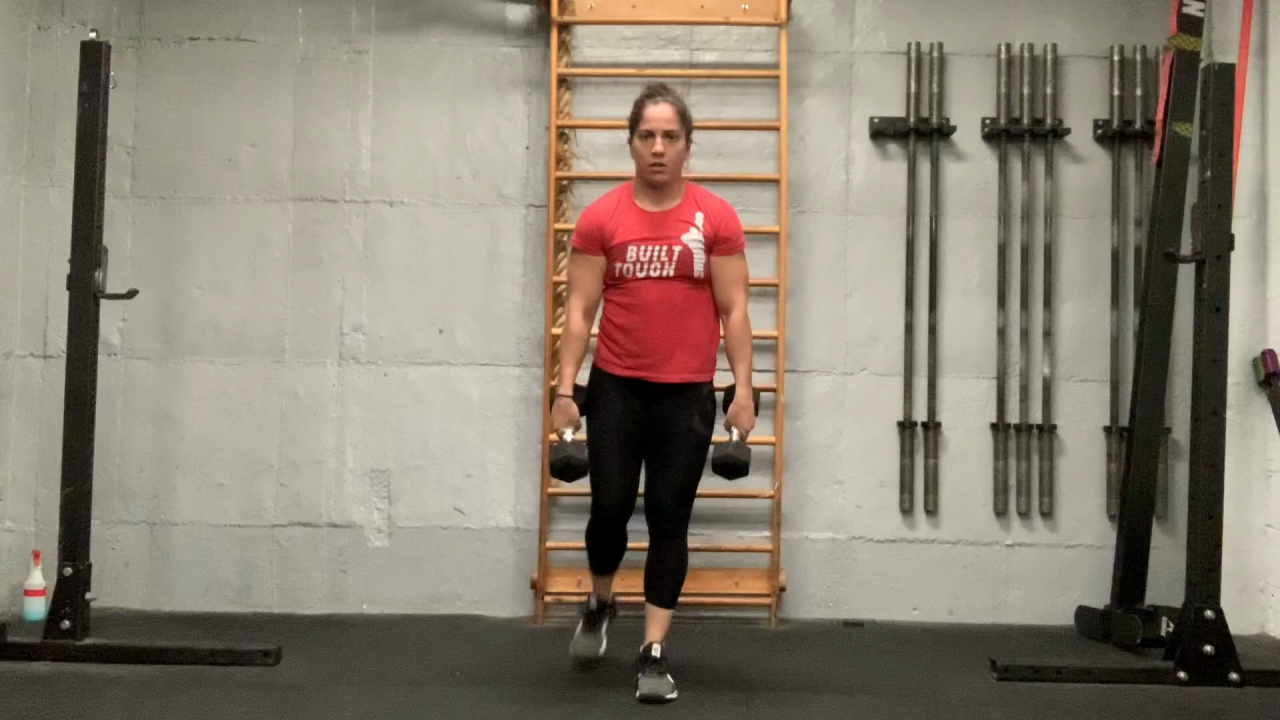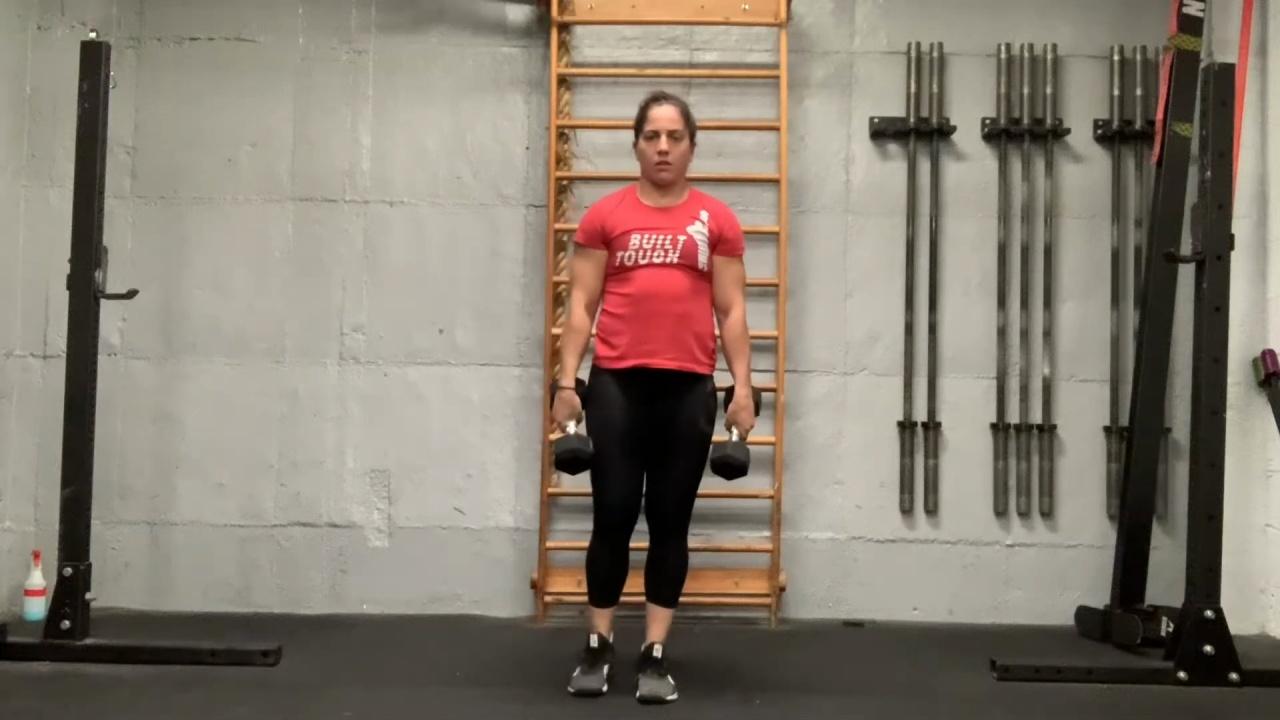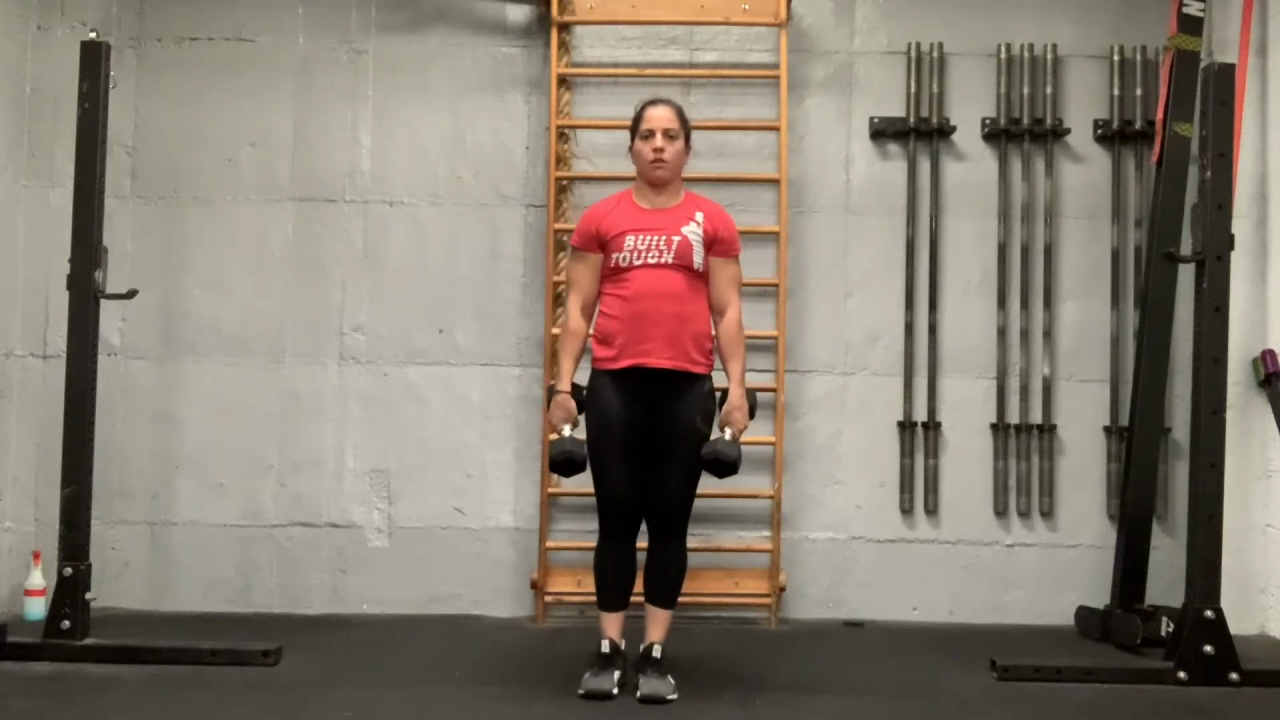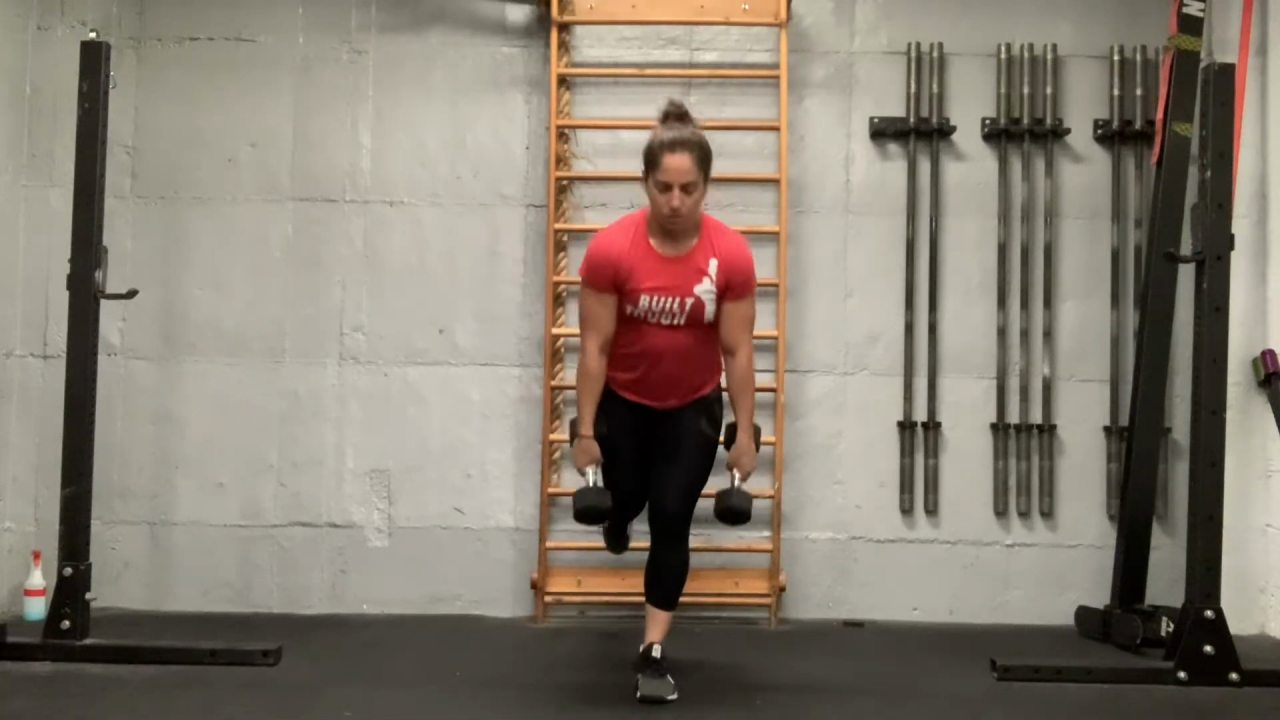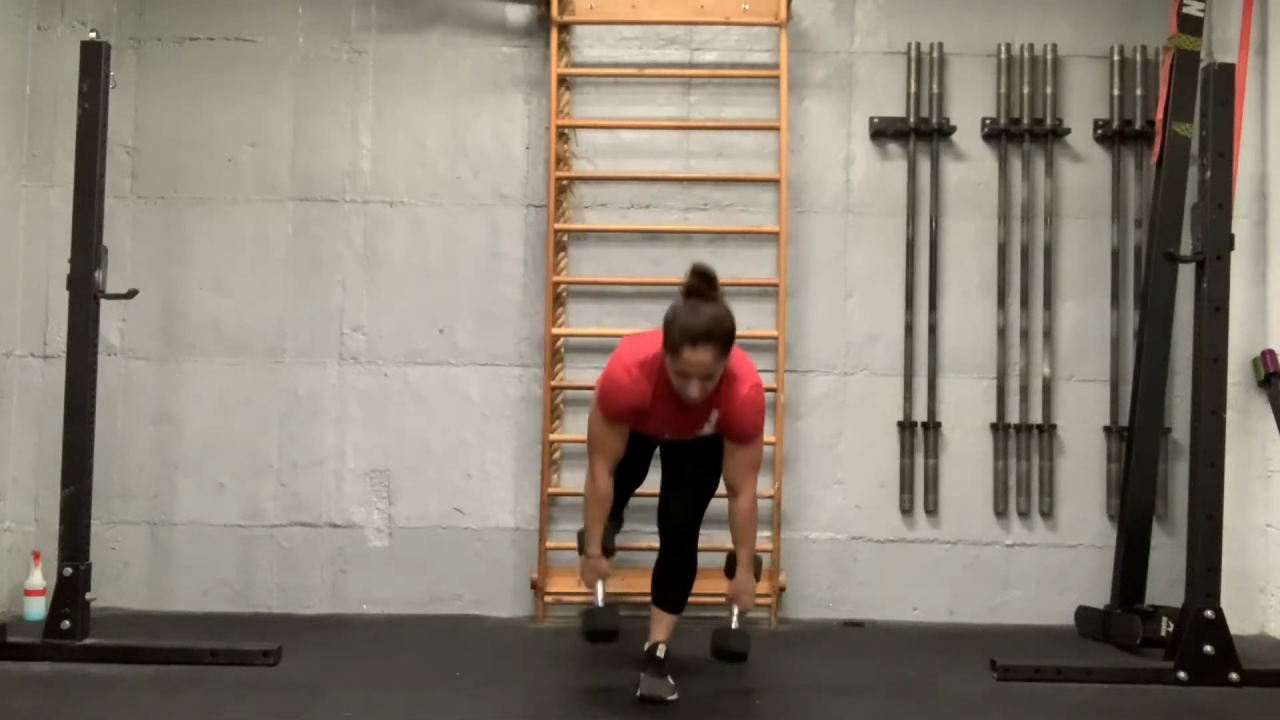
dt=1s
person 1, frame 1
left shoulder: (717, 218)
right shoulder: (600, 217)
left elbow: (735, 312)
right elbow: (580, 310)
left wrist: (743, 392)
right wrist: (565, 390)
left hip: (687, 393)
right hip: (615, 387)
left knee: (668, 520)
right knee: (610, 508)
left ankle: (653, 653)
right ankle: (598, 602)
person 1, frame 2
left shoulder: (717, 220)
right shoulder: (604, 216)
left elbow: (732, 312)
right elbow: (581, 306)
left wrist: (742, 389)
right wrist: (566, 383)
left hip: (689, 388)
right hip: (616, 383)
left knee: (669, 522)
right knee: (613, 517)
left ankle: (655, 654)
right ankle: (598, 646)
person 1, frame 3
left shoulder: (713, 221)
right shoulder: (600, 218)
left elbow: (727, 313)
right elbow: (578, 309)
left wrist: (737, 389)
right wrist: (562, 386)
left hip: (686, 388)
right hip: (615, 385)
left knee: (669, 522)
right knee: (617, 520)
left ankle: (653, 655)
right ankle: (608, 651)
person 1, frame 4
left shoulder: (732, 254)
right shoulder: (610, 249)
left elbow: (738, 352)
right elbow: (594, 349)
left wrist: (745, 434)
right wrist: (585, 432)
left hip: (692, 408)
right hip: (622, 403)
left knee: (671, 522)
right knee: (620, 505)
left ankle: (653, 652)
right ankle: (618, 519)
person 1, frame 5
left shoulder: (745, 392)
right shoulder: (628, 374)
left elbow: (741, 489)
right elbow: (600, 469)
left wrist: (744, 573)
right wrist: (592, 551)
right hip: (637, 425)
left knee: (679, 529)
right knee: (613, 493)
left ankle: (656, 652)
right ankle: (621, 499)
